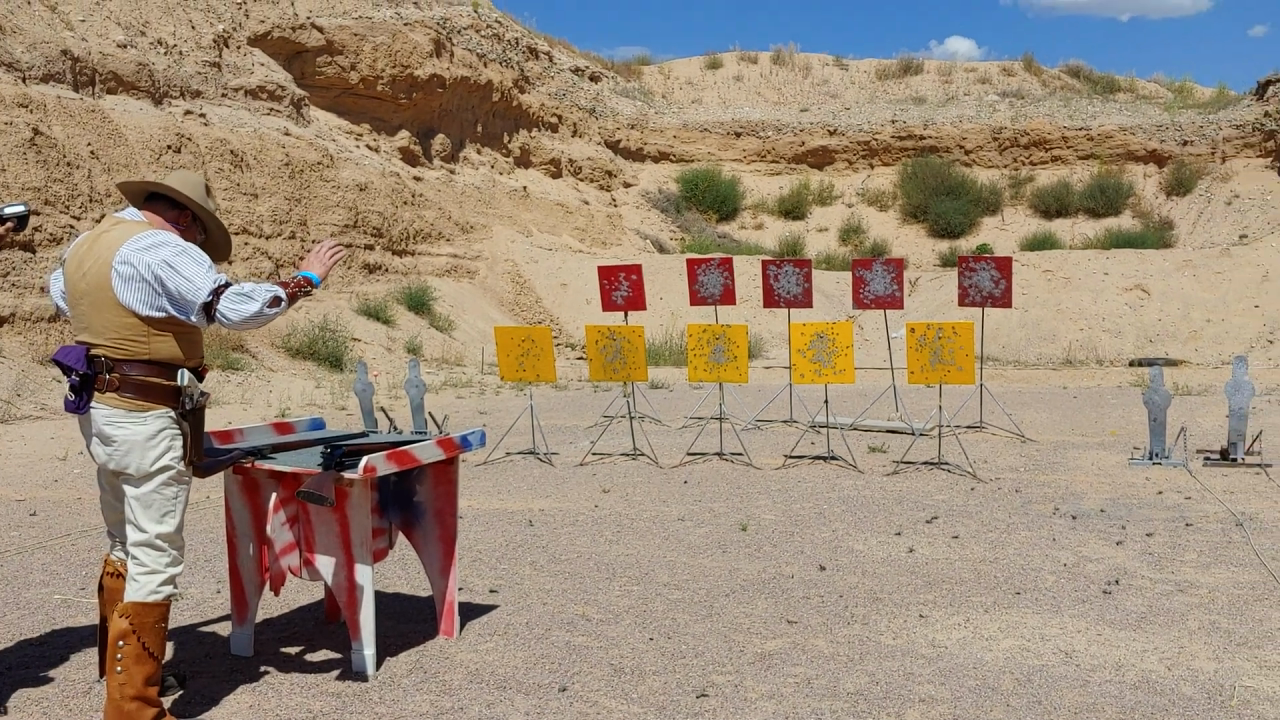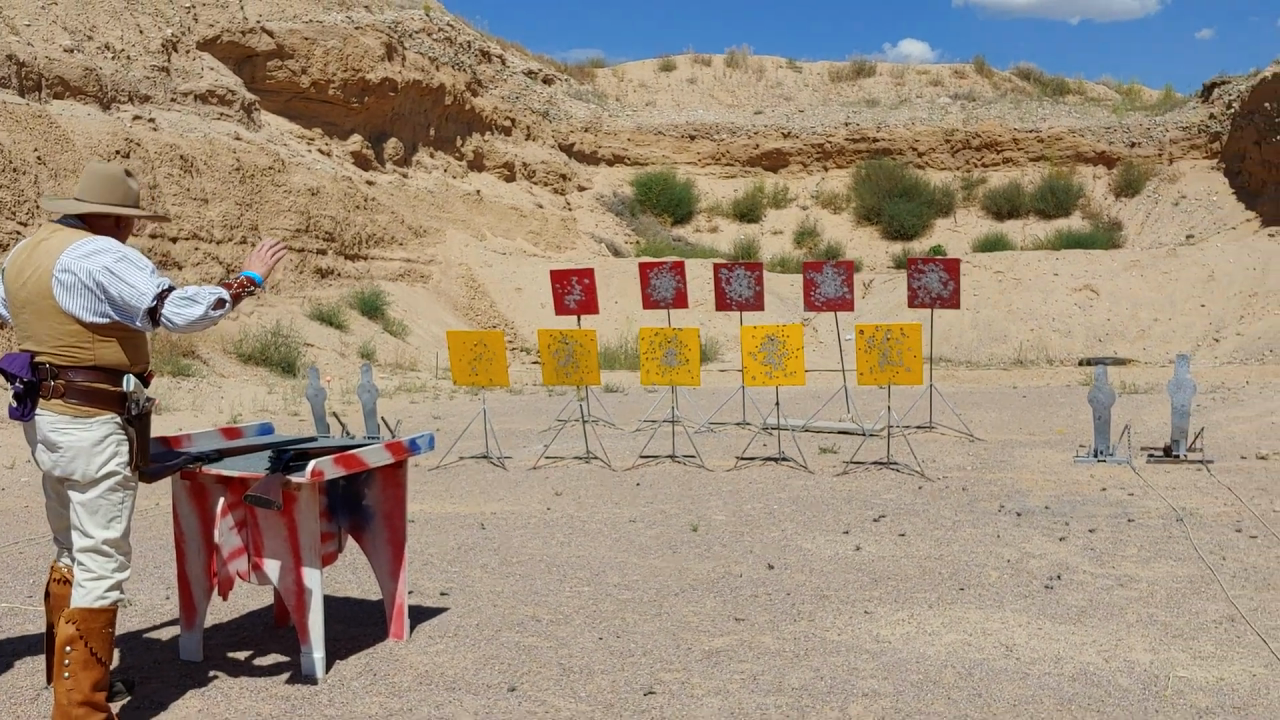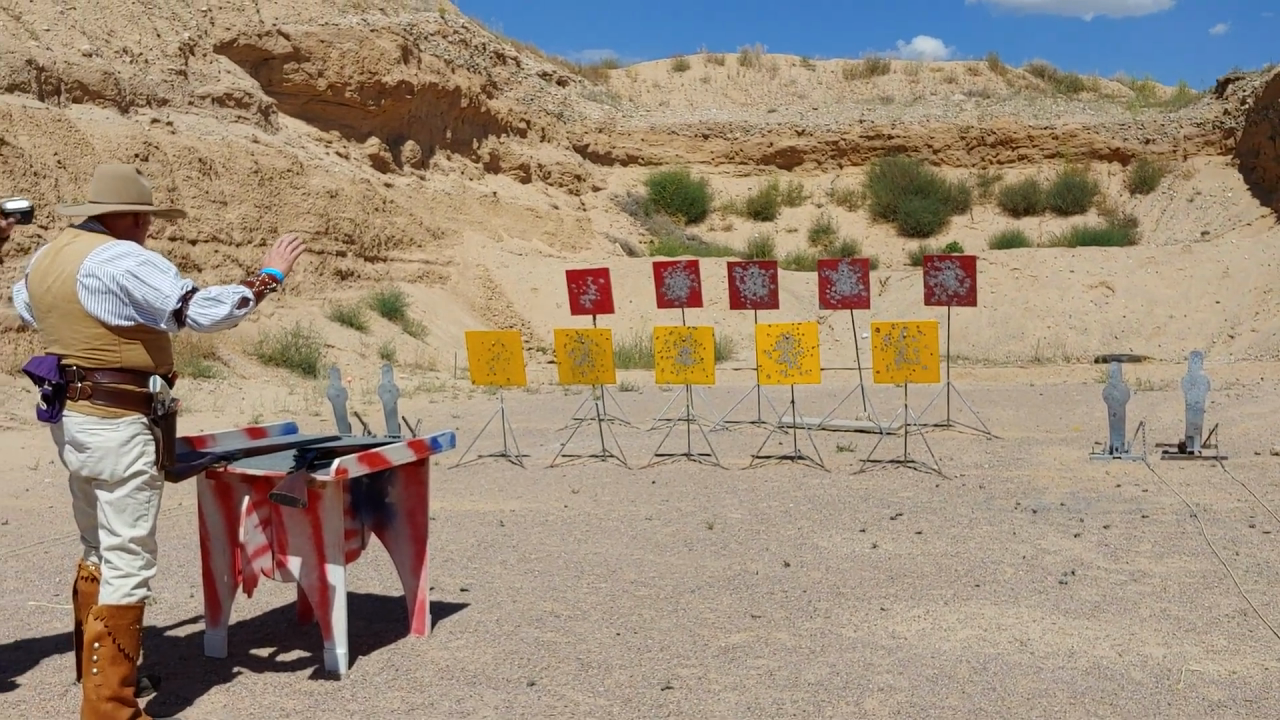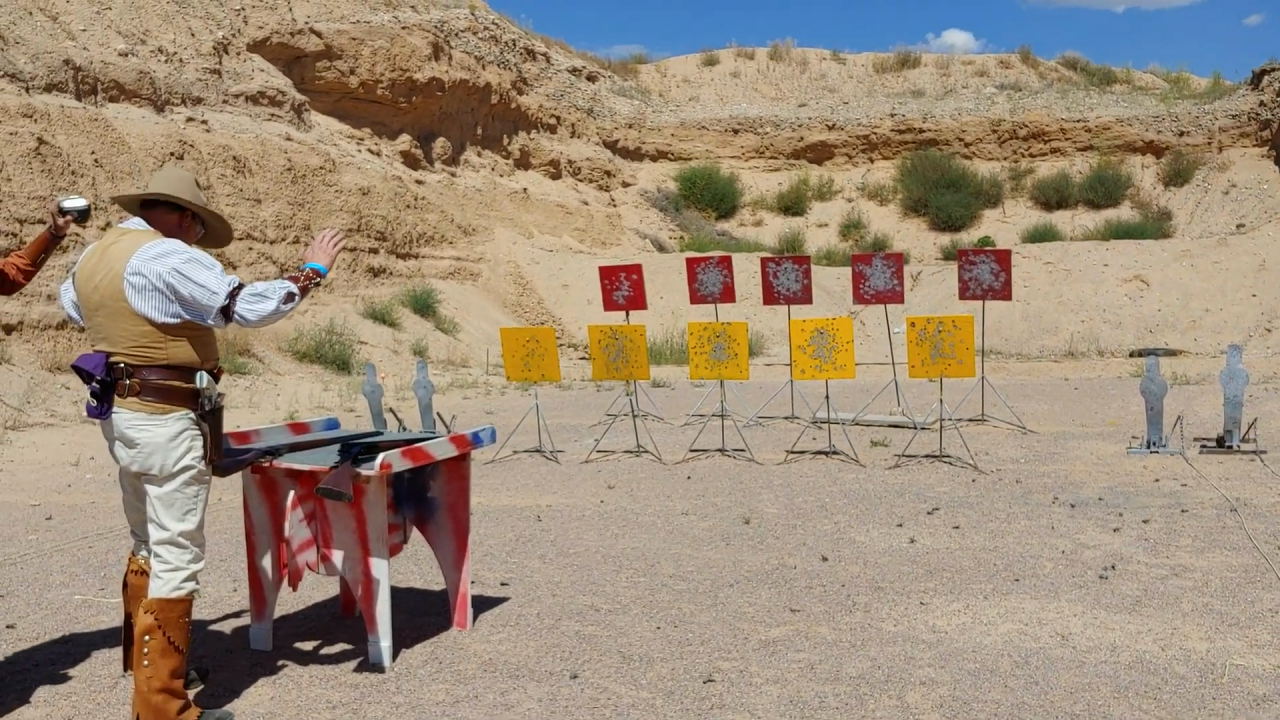
dt=0.7s
person 1, frame 1
left shoulder: (84, 244)
right shoulder: (161, 250)
left elbow: (60, 294)
right elbow: (236, 307)
right wrist: (305, 279)
left hip: (101, 408)
right hip: (145, 417)
left knee: (124, 548)
right knee: (154, 560)
left ankle: (120, 671)
person 1, frame 2
right shoulder: (102, 257)
right elbow: (180, 310)
right wrist: (248, 279)
right hip: (91, 422)
left knee: (70, 554)
right knee: (101, 565)
left ankle: (68, 675)
person 1, frame 3
left shoulder: (43, 258)
right shoulder: (124, 260)
left elbow: (24, 307)
right elbow: (203, 310)
right wrist: (269, 276)
left hip: (72, 417)
right hip: (117, 424)
left knee: (97, 553)
right knee: (127, 563)
left ankle: (97, 671)
person 1, frame 4
left shoulder: (91, 256)
right shoulder: (168, 257)
left elbow: (72, 305)
right elbow: (249, 305)
right wrist: (311, 270)
left hip: (121, 414)
right hip: (165, 419)
left knee: (147, 547)
right knee: (176, 557)
left ankle: (146, 665)
